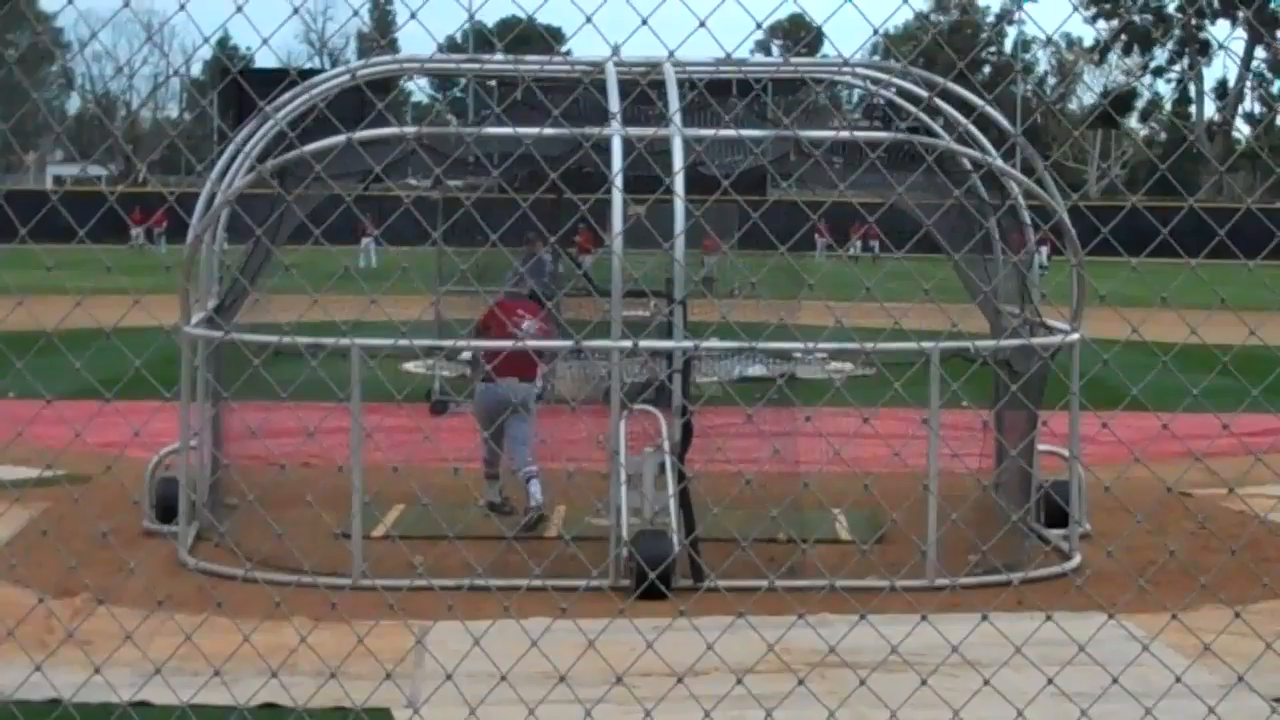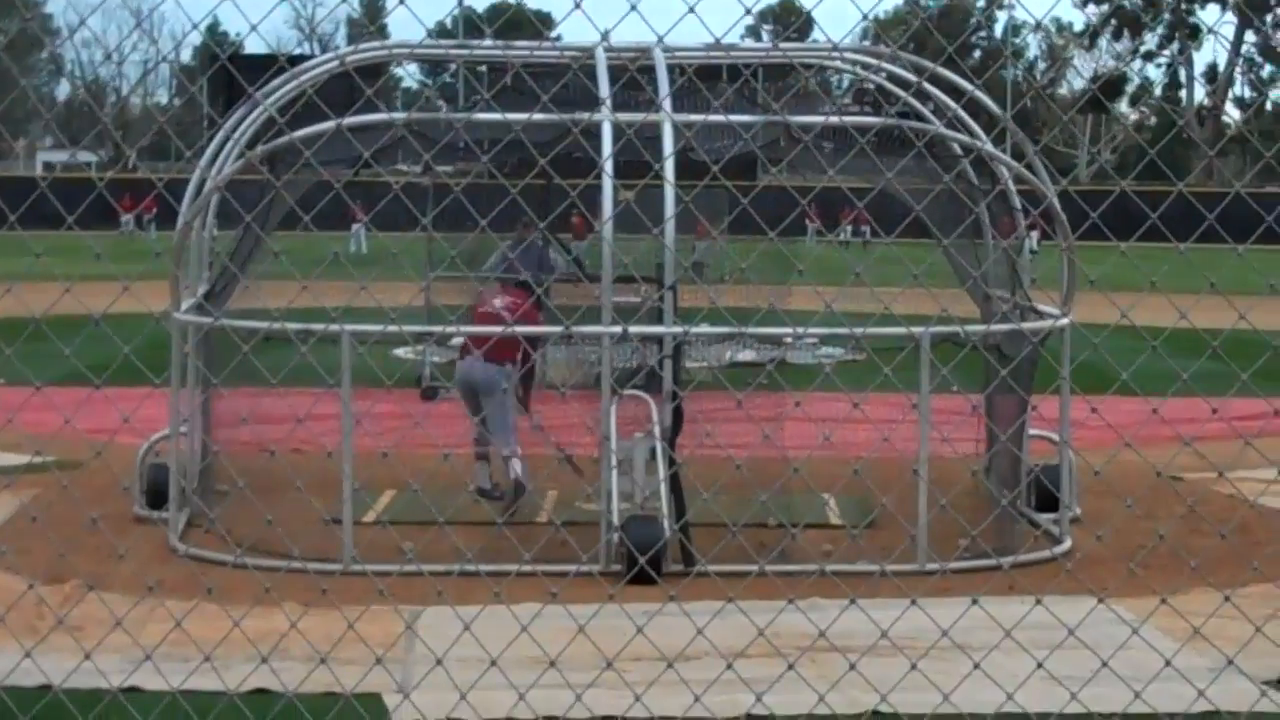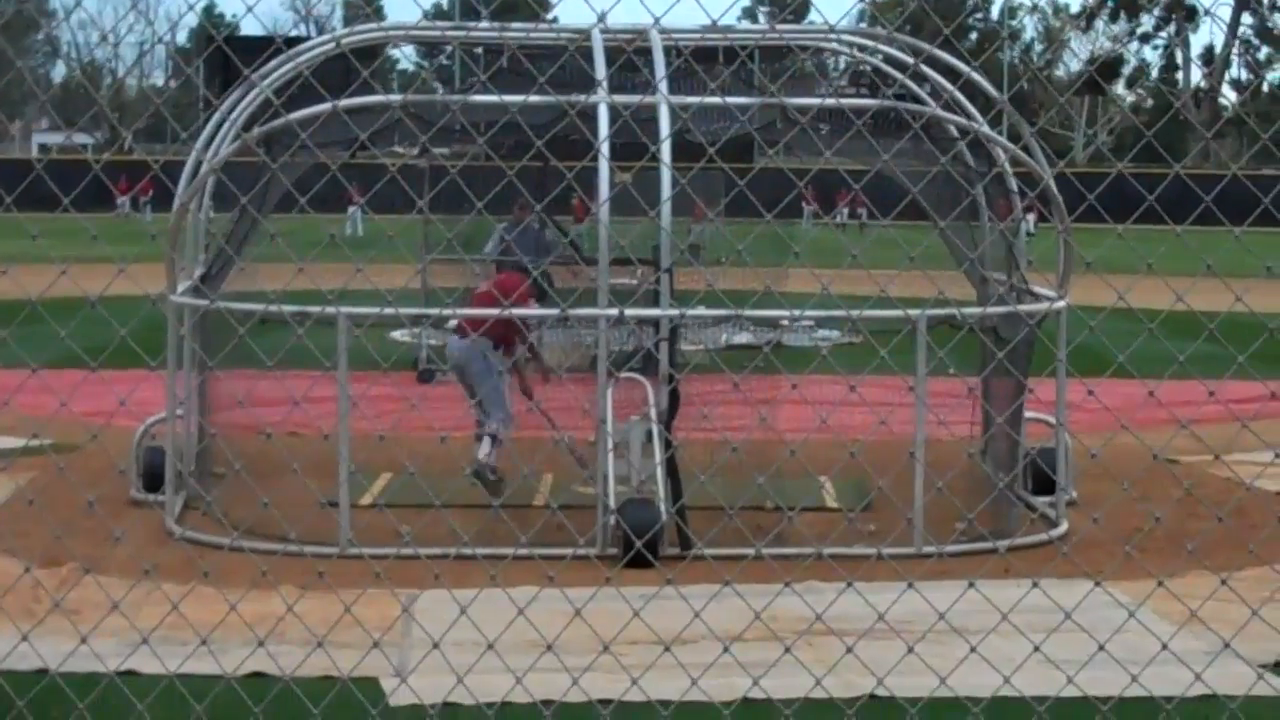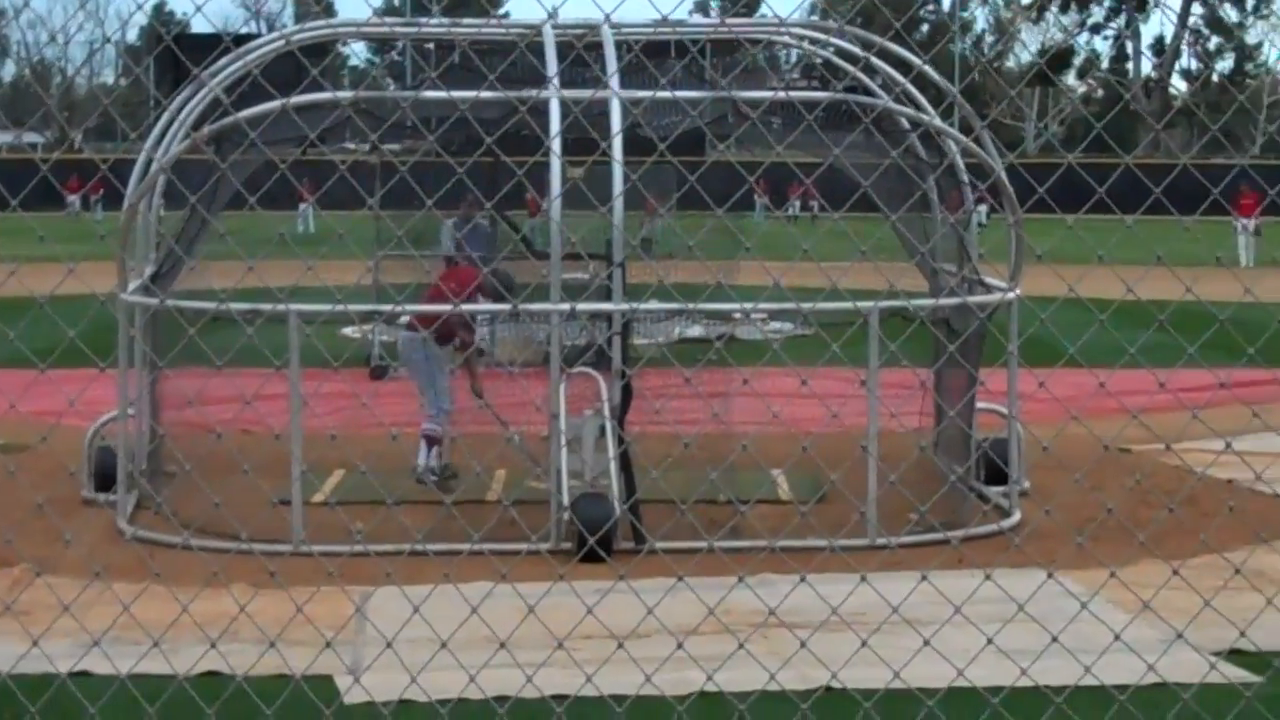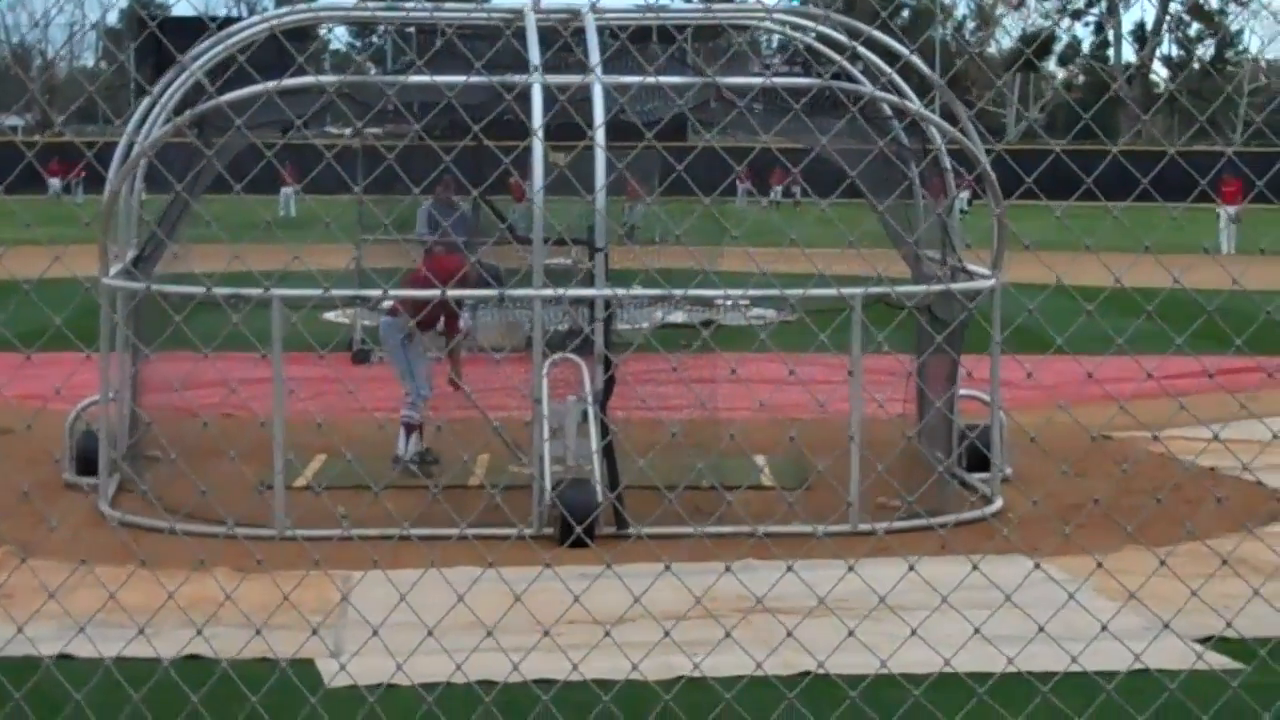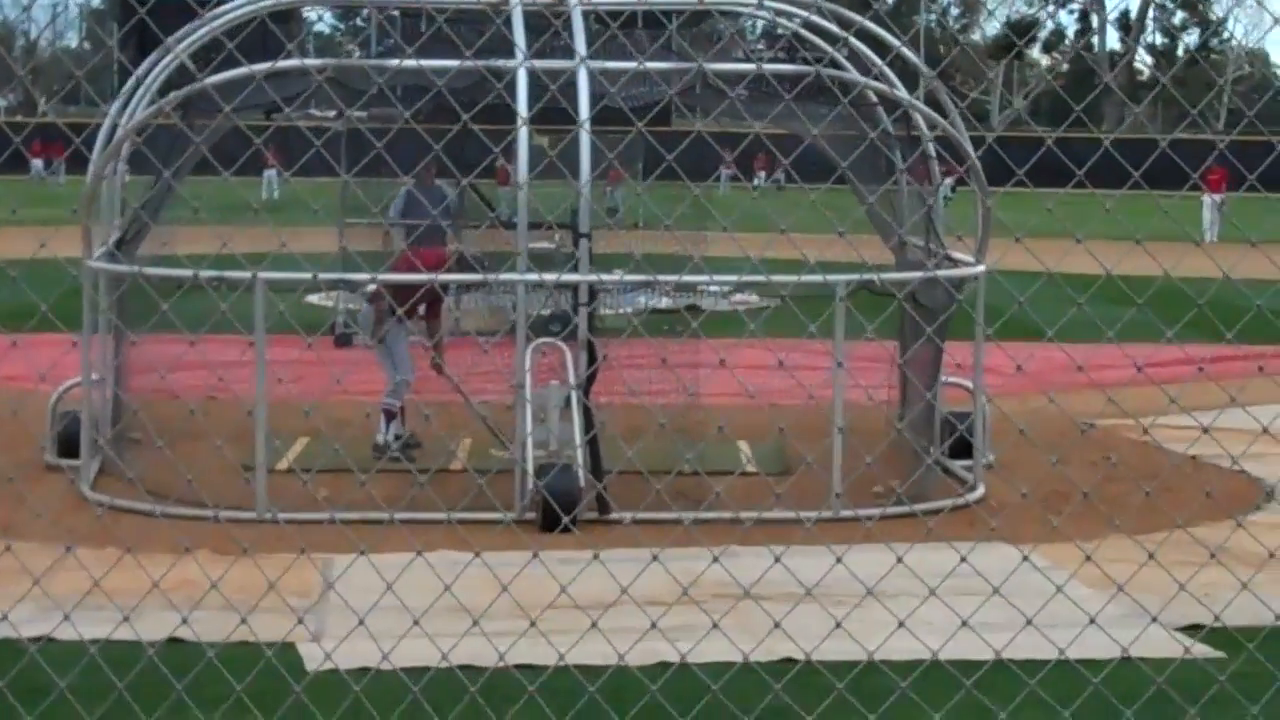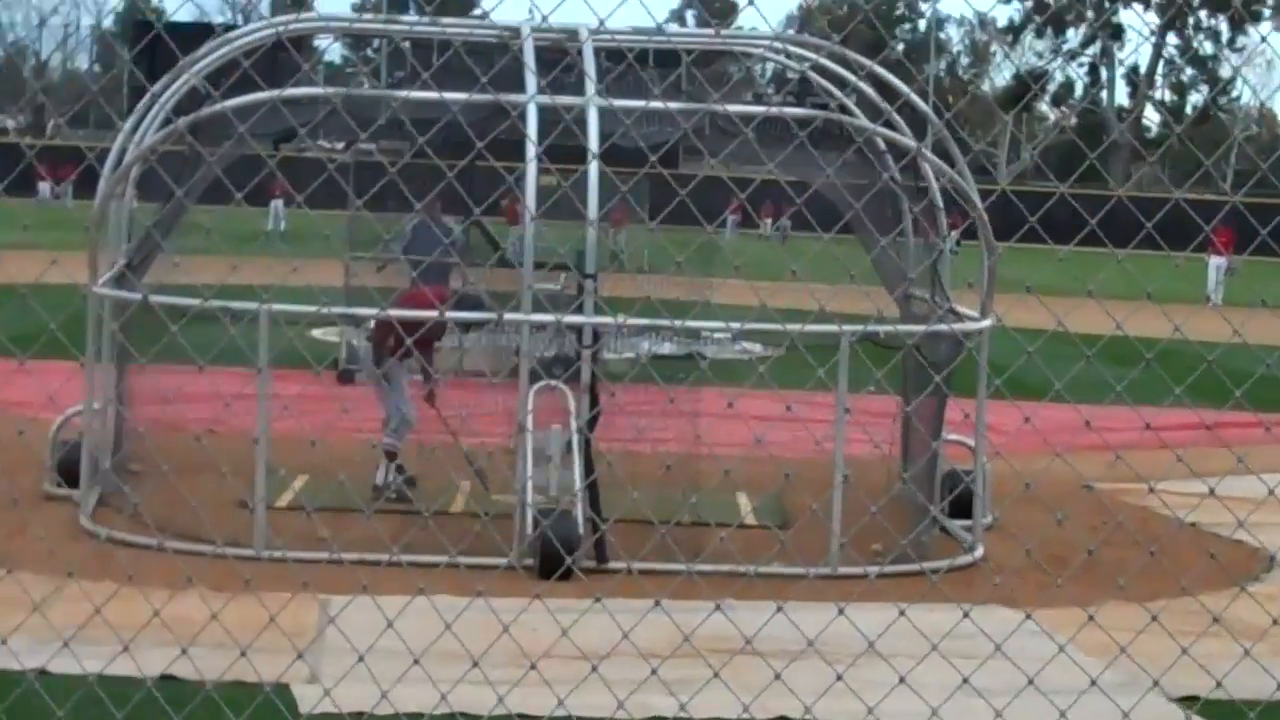
dt=0.2s
person 1, frame 1
left shoulder: (503, 306)
right shoulder: (544, 323)
left elbow: (480, 334)
left wrist: (478, 365)
left hip: (493, 386)
right hip: (525, 388)
left knee: (492, 445)
right knee: (522, 452)
left ankle: (494, 498)
right ankle: (535, 502)
person 1, frame 2
left shoulder: (489, 296)
right shoulder: (531, 313)
right elbow: (530, 360)
right wrist: (525, 397)
left hip: (466, 365)
right hip: (497, 369)
left knee: (482, 425)
right knee: (505, 432)
left ankle: (483, 483)
right ankle: (516, 477)
person 1, frame 3
left shoulder: (497, 283)
right shoulder: (521, 286)
left elbow: (508, 342)
right elbow: (521, 332)
left wrist: (522, 377)
right wrist: (538, 359)
left hip: (456, 345)
right hip: (478, 347)
left knee: (484, 409)
right knee: (500, 412)
left ankle: (483, 464)
right ankle: (485, 462)
person 1, frame 4
left shoulder: (471, 296)
right shoulder: (467, 276)
left elbow: (467, 343)
left wrist: (475, 379)
right wrist: (461, 333)
left hip: (423, 341)
right hip: (422, 341)
left knee: (442, 405)
right knee: (439, 406)
left ankle: (436, 462)
right ankle: (425, 467)
person 1, frame 5
left shoulder: (457, 288)
right shoulder: (453, 266)
left elbow: (452, 331)
right elbow: (413, 282)
left wrist: (455, 370)
right wrist: (410, 322)
left hip: (412, 328)
right hip: (400, 324)
left knee: (422, 390)
right knee: (417, 391)
left ankle: (416, 447)
right ankle: (404, 454)
person 1, frame 6
left shoulder: (440, 277)
right shoulder: (433, 261)
left elbow: (433, 316)
right elbow: (389, 280)
left wrist: (437, 355)
right wrist: (380, 324)
left hip: (394, 318)
right hip: (380, 316)
left knee: (403, 376)
right knee: (400, 378)
left ankle: (398, 432)
right ankle: (384, 441)
person 1, frame 7
left shoulder: (439, 310)
right shoulder: (431, 301)
left elbow: (426, 346)
right elbow: (384, 325)
left wrist: (430, 383)
right wrist: (382, 368)
left hip: (396, 358)
right hip: (381, 357)
left knee: (402, 414)
right knee: (404, 417)
left ankle: (393, 469)
right ankle: (384, 484)
